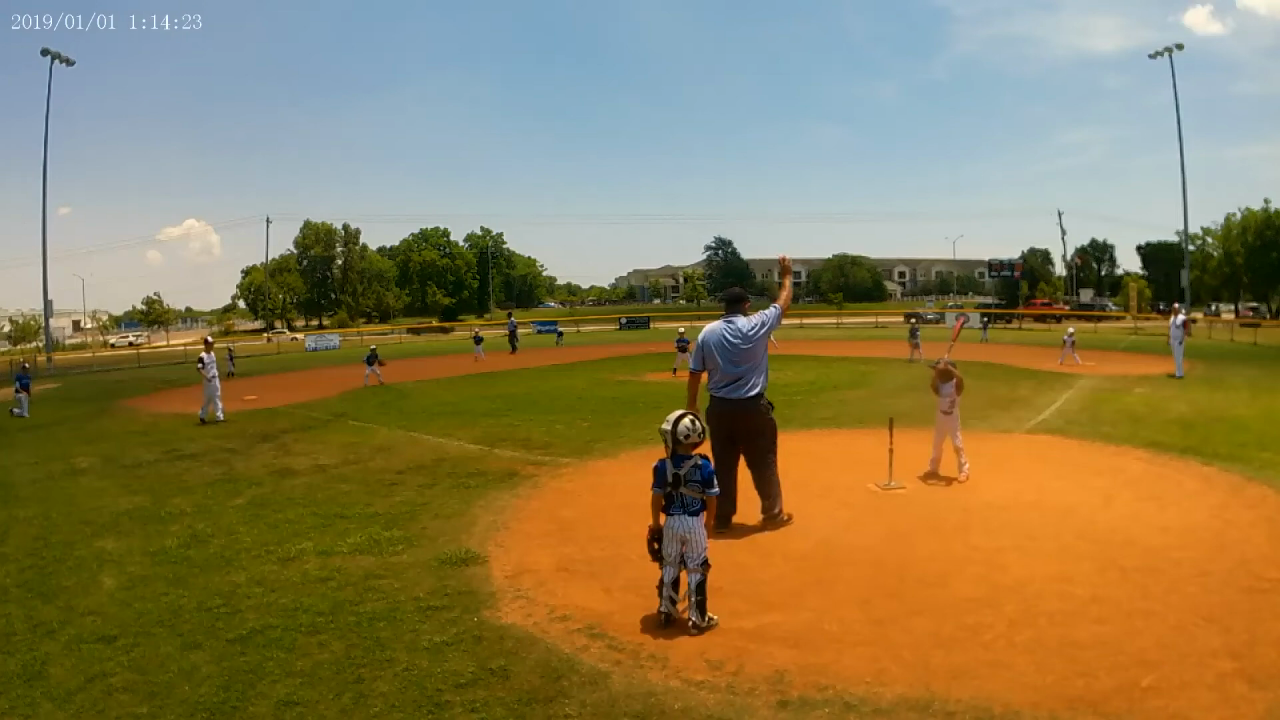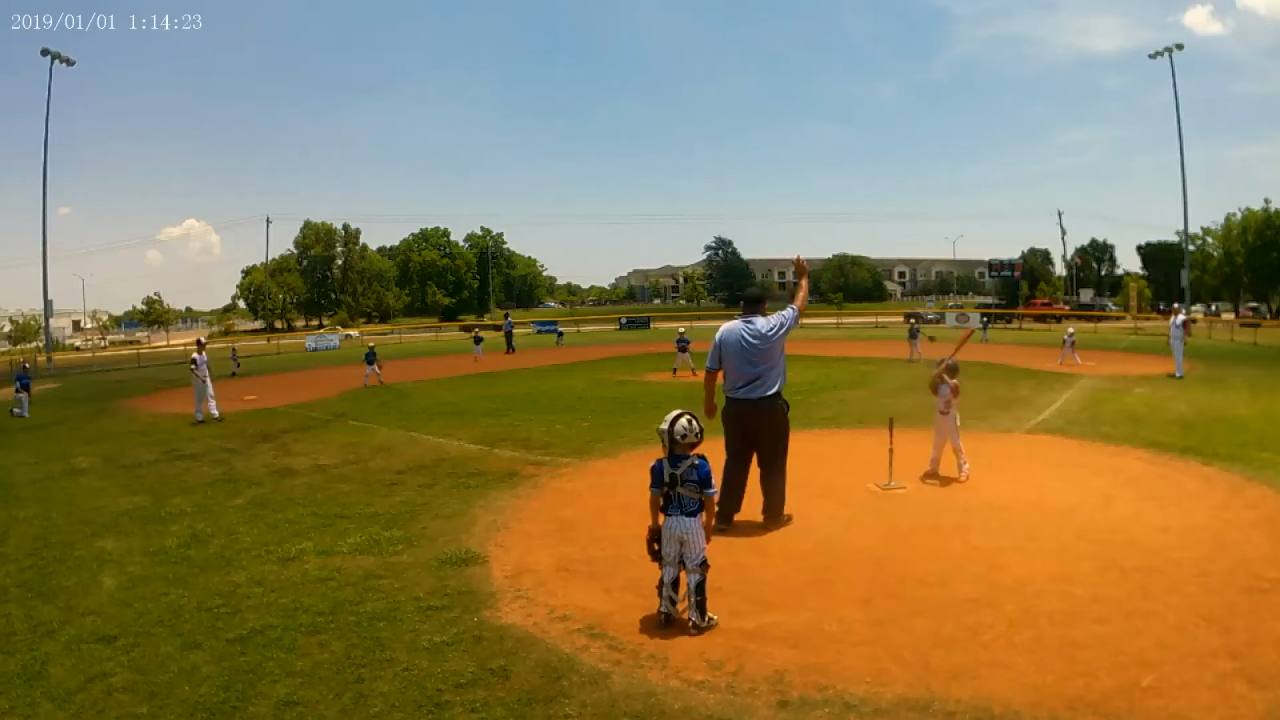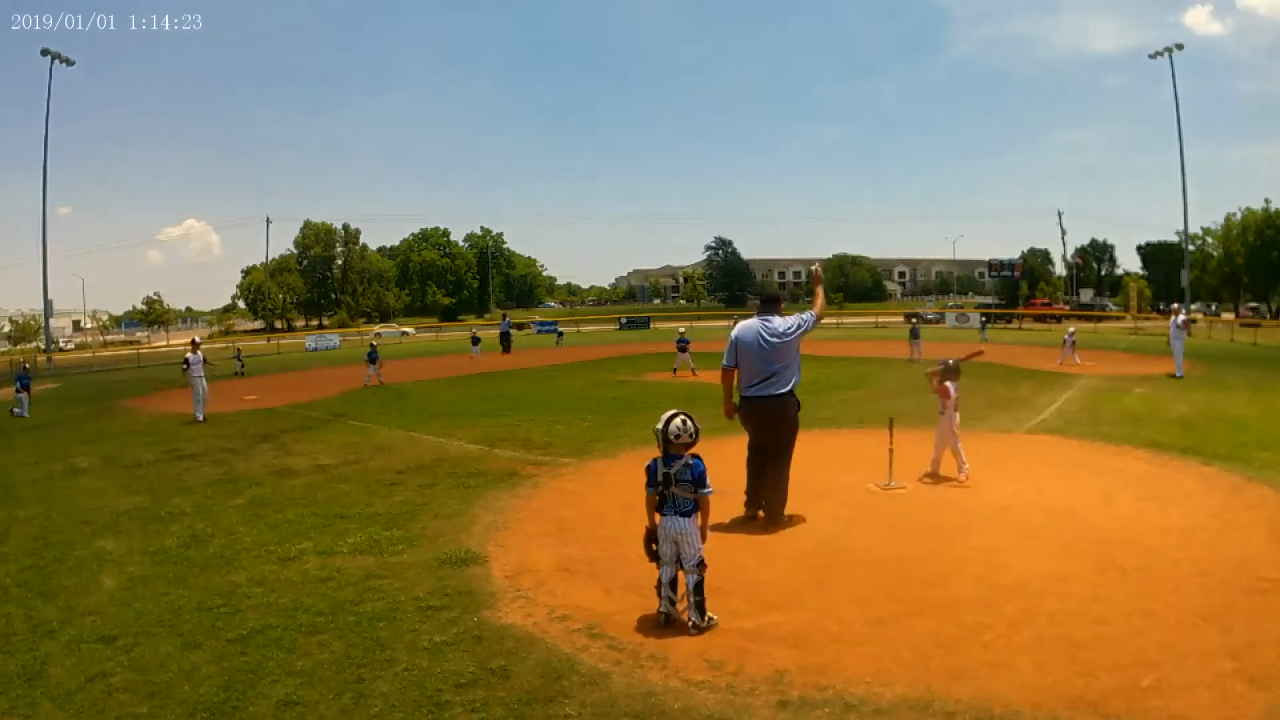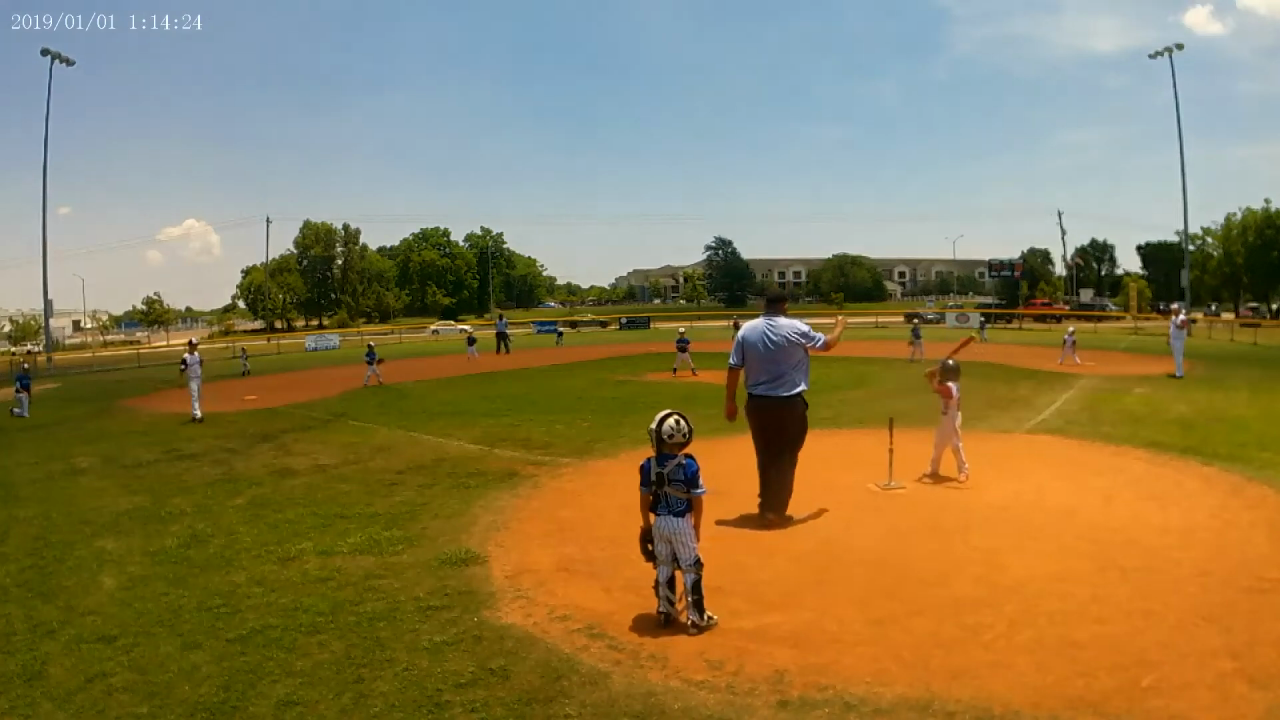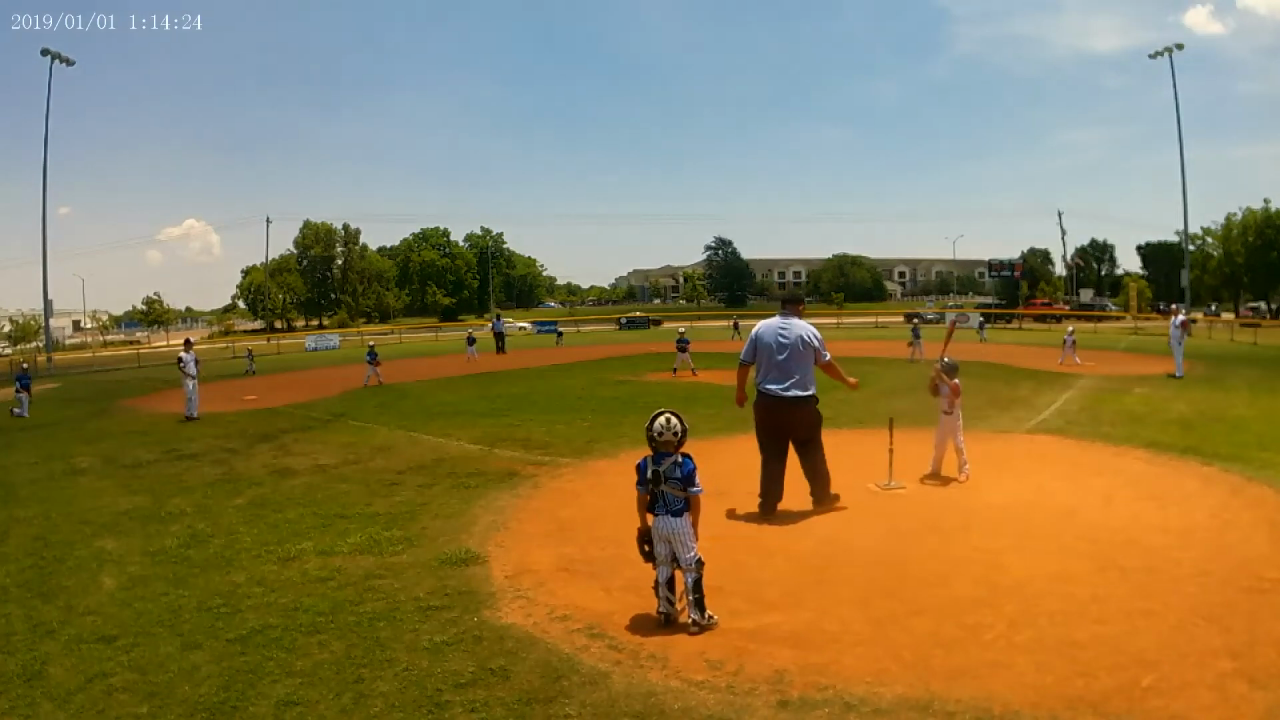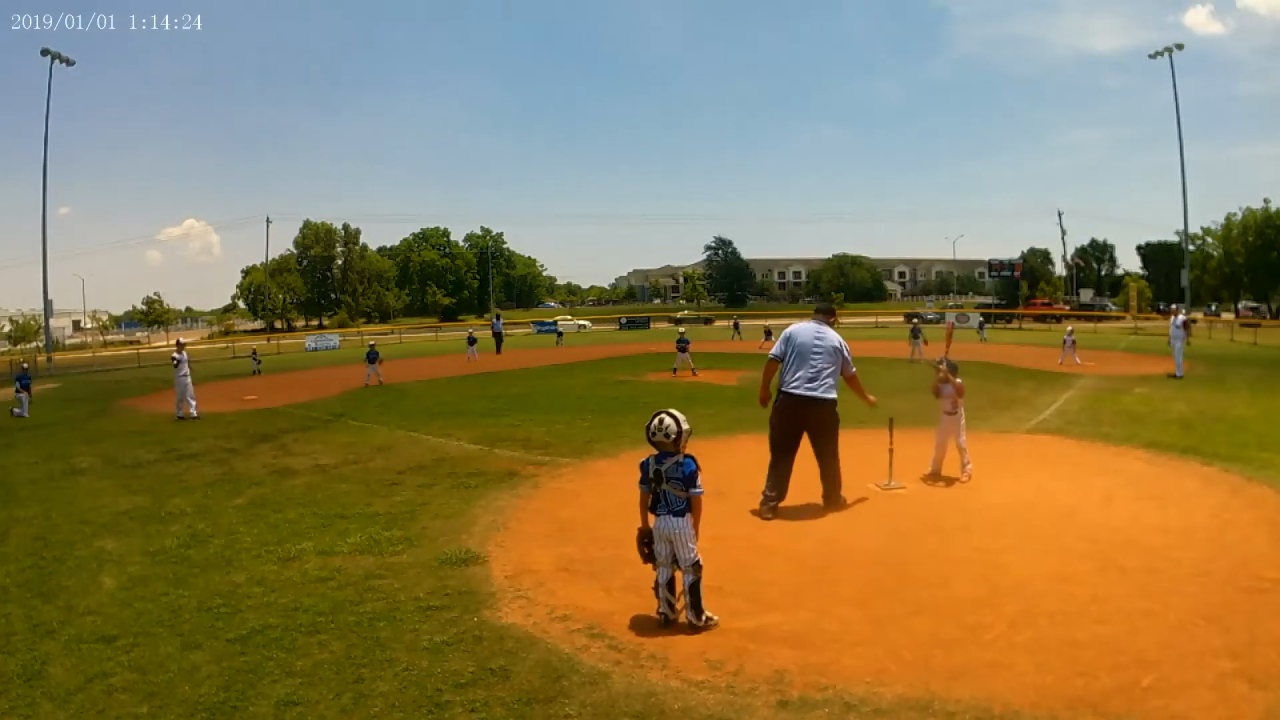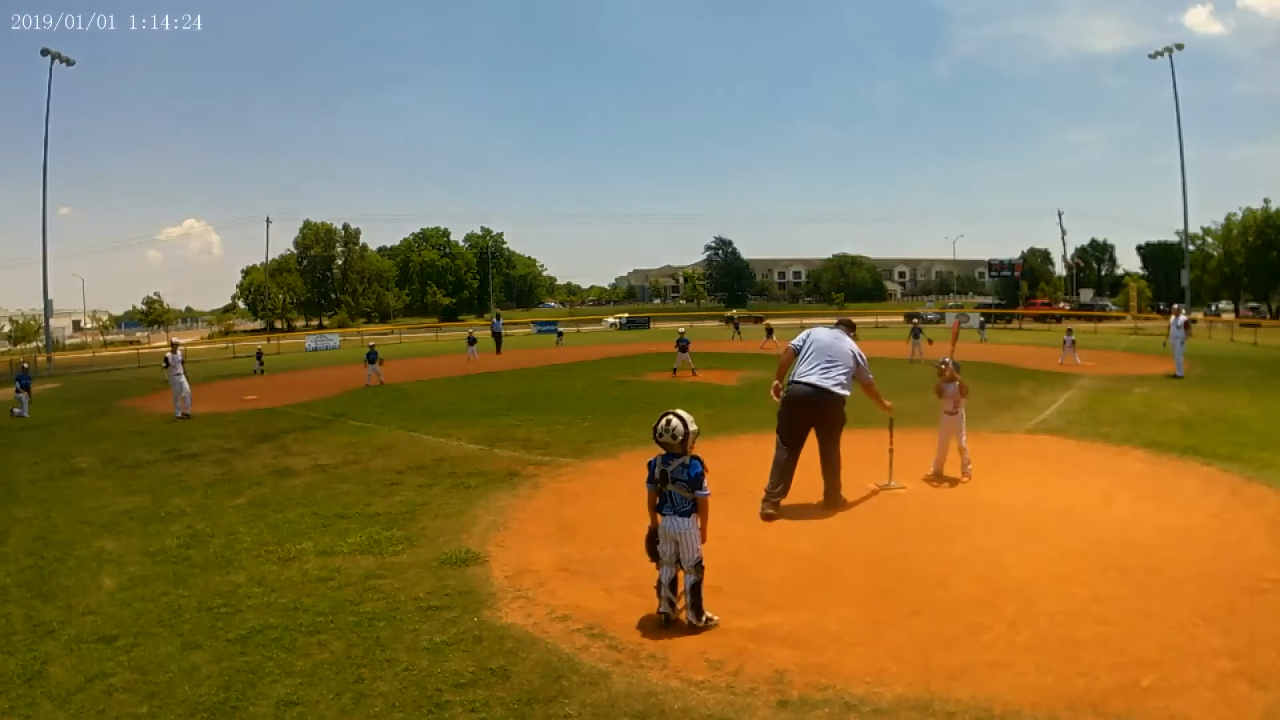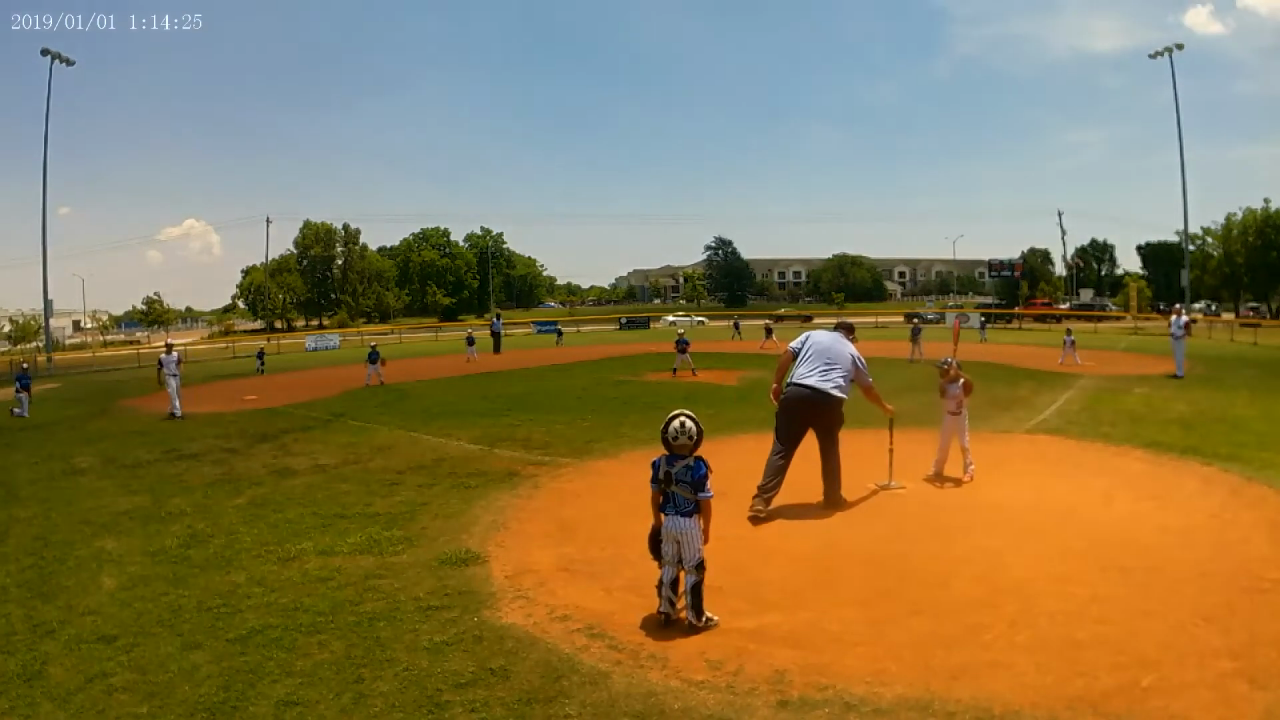
dt=0.3s
person 1, frame 1
left shoulder: (708, 332)
right shoulder: (757, 325)
left elbow: (695, 372)
right elbow: (783, 303)
left wrist: (691, 404)
right wrist: (786, 274)
left hip: (719, 407)
right hip: (752, 407)
left knee: (723, 465)
right knee: (763, 463)
left ankle: (722, 519)
right ankle: (772, 515)
person 1, frame 2
left shoulder: (725, 331)
right shoulder: (774, 326)
left elbow: (711, 371)
right elbow: (800, 304)
left wrist: (709, 401)
right wrist: (802, 275)
left hip: (735, 407)
right hip: (769, 406)
left knee: (735, 462)
right knee: (773, 463)
left ankle: (724, 516)
right ankle: (773, 516)
person 1, frame 3
left shoulder: (741, 329)
right shoulder: (790, 326)
left elbow: (728, 369)
right elbow: (818, 312)
left wrist: (728, 400)
right wrist: (818, 283)
left hip: (749, 403)
right hip: (781, 404)
left knee: (756, 453)
right knee: (778, 459)
left ankle: (752, 506)
right ankle: (773, 513)
person 1, frame 4
left shoulder: (747, 329)
right shoulder: (795, 328)
left elbow: (734, 369)
right elbow: (827, 343)
left wrist: (730, 401)
right wrist: (840, 326)
left hip: (757, 403)
right hip: (789, 404)
left knee: (765, 457)
right knee: (785, 458)
left ankle: (767, 506)
right ankle: (774, 511)
person 1, frame 5
left shoulder: (761, 328)
right shoulder: (808, 330)
left elbow: (744, 364)
right elbow: (826, 364)
left wrist: (740, 390)
right wrist: (847, 381)
left hip: (767, 402)
right hip: (801, 402)
left knee: (771, 455)
right knee: (812, 451)
left ankle: (767, 506)
right ankle: (822, 497)
person 1, frame 6
left shoulder: (793, 330)
right shoulder: (837, 340)
left elbow: (772, 360)
right elbow: (850, 376)
left wrist: (764, 390)
right wrist: (866, 398)
left hip: (789, 401)
right hip: (822, 404)
left knee: (781, 454)
right knee: (827, 454)
left ankle: (769, 504)
right ankle: (833, 498)
person 1, frame 7
left shoulder: (813, 332)
right shoulder: (853, 348)
left elbow: (789, 351)
right elbow: (868, 384)
left wrist: (778, 380)
right wrist: (883, 404)
left hip: (798, 392)
right hip: (831, 398)
left knee: (786, 448)
right knee: (830, 449)
left ankle: (771, 502)
right ankle: (832, 497)
person 1, frame 8
left shoulder: (812, 335)
right shoulder: (852, 352)
left elbow: (788, 353)
right elbow: (867, 387)
left wrist: (777, 383)
right wrist: (884, 407)
left hip: (796, 394)
right hip: (828, 400)
left knee: (782, 448)
right knee: (829, 449)
left ankle: (762, 500)
right ankle: (833, 497)
person 2, frame 1
left shoulder: (662, 466)
right shoulder: (704, 466)
left elbow: (656, 499)
right elbow: (711, 500)
left wrist: (656, 524)
right wrist: (707, 523)
left hip: (671, 523)
right hip: (695, 523)
left knee: (669, 567)
right knee: (697, 570)
left ankle: (666, 612)
right ankle: (698, 619)
person 2, frame 2
left shoulder: (660, 467)
right shoulder: (701, 466)
left elbow: (654, 499)
right elbow: (709, 500)
left wrist: (654, 524)
right wrist: (708, 525)
left hip: (670, 523)
right hip: (693, 524)
left knee: (669, 568)
right knee: (696, 570)
left ankle: (666, 612)
right ankle: (698, 619)
person 2, frame 3
left shoulder: (655, 466)
right shoulder: (696, 466)
left elbow: (650, 499)
right elbow: (704, 500)
left wrist: (651, 524)
right wrist: (704, 526)
left hip: (665, 523)
right hip: (688, 524)
left knee: (667, 568)
right knee: (694, 571)
left ankle: (666, 612)
right ankle: (698, 619)
person 2, frame 4
left shoulder: (649, 466)
right shoulder: (689, 466)
left elbow: (645, 499)
right elbow: (697, 500)
left wrist: (646, 524)
right wrist: (696, 526)
left hip: (659, 523)
right hip: (682, 523)
left knee: (663, 568)
right knee: (691, 570)
left ankle: (665, 612)
right ankle: (697, 618)
person 2, frame 5
left shoulder: (645, 465)
right shoulder: (686, 464)
left elbow: (641, 499)
right elbow: (695, 499)
left wrist: (644, 524)
right wrist: (695, 526)
left hip: (658, 523)
right hip: (680, 522)
left knee: (663, 568)
right knee: (692, 568)
left ankle: (666, 612)
right ankle: (698, 617)
person 2, frame 6
left shoulder: (648, 464)
right shoulder: (688, 465)
left elbow: (644, 498)
right elbow: (696, 501)
left wrist: (644, 525)
right wrist: (695, 527)
left hip: (660, 523)
right hip: (682, 523)
left knee: (663, 568)
right knee: (690, 569)
left ankle: (666, 612)
right ankle: (696, 617)
person 2, frame 7
left shoulder: (655, 464)
right shoulder: (694, 466)
left elbow: (651, 498)
right elbow: (702, 502)
left wrist: (653, 523)
right wrist: (704, 528)
left hip: (665, 523)
right hip: (687, 524)
left knee: (666, 568)
right knee: (692, 570)
left ankle: (666, 612)
right ankle: (696, 617)
person 2, frame 8
left shoulder: (659, 464)
right shoulder: (698, 467)
left elbow: (655, 497)
right elbow: (705, 503)
left wrist: (657, 522)
right wrist: (707, 529)
left hip: (668, 522)
right hip: (690, 524)
left knee: (668, 567)
right knee: (694, 570)
left ankle: (666, 611)
right ankle: (696, 617)
